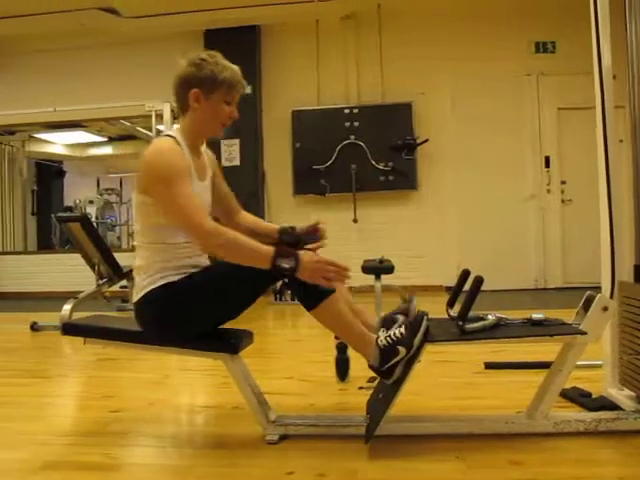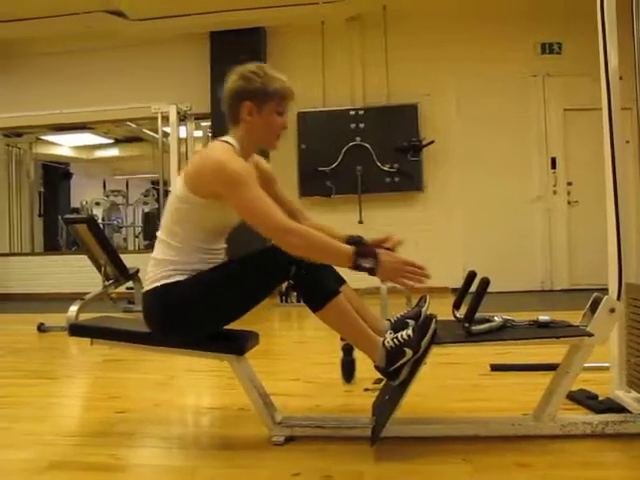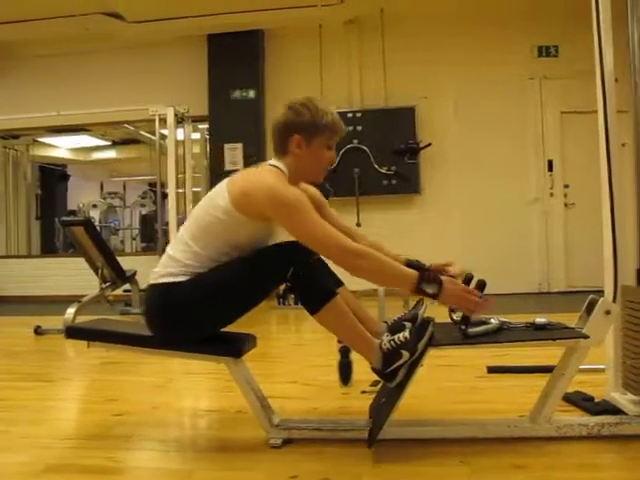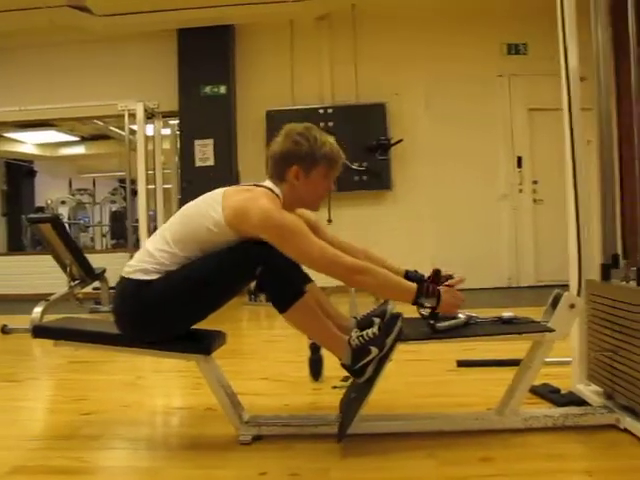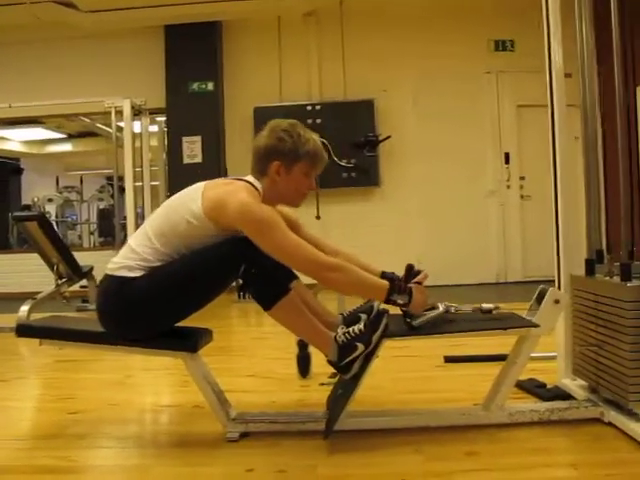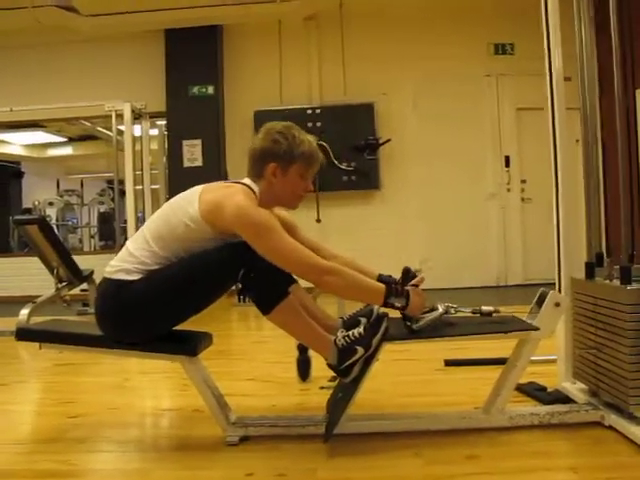
dt=0.2s
person 1, frame 1
left shoulder: (204, 157)
right shoulder: (165, 155)
left elbow: (235, 217)
right elbow: (207, 234)
left wrist: (288, 236)
right wrist: (288, 260)
left hip: (190, 289)
right hip: (163, 303)
left knee: (299, 252)
right knee: (293, 264)
left ankle: (373, 332)
right ankle: (376, 353)
person 1, frame 2
left shoulder: (253, 166)
right shoulder: (222, 162)
left elbow: (301, 219)
right elbow: (286, 234)
left wrist: (362, 245)
right wrist: (369, 261)
left hip: (196, 289)
right hip: (170, 301)
left knee: (307, 255)
right knee: (290, 258)
left ankle: (384, 332)
right ankle: (384, 354)
person 1, frame 3
left shoulder: (300, 190)
right shoulder: (272, 188)
left elbow: (355, 241)
right elbow: (348, 257)
left wrist: (421, 269)
right wrist: (432, 286)
left hip: (196, 293)
right hip: (172, 302)
left knee: (302, 260)
right knee: (293, 261)
left ankle: (381, 335)
right ankle: (380, 357)
person 1, frame 4
left shoulder: (287, 209)
right shoulder: (265, 210)
left elbow: (354, 255)
right elbow: (350, 272)
left wrist: (418, 280)
right wrist: (429, 296)
left hip: (160, 293)
right hip: (141, 302)
left knee: (274, 261)
right knee: (264, 258)
left ankle: (351, 332)
right ankle: (351, 353)
person 1, frame 5
left shoulder: (263, 204)
right shoulder: (244, 203)
left elbow: (330, 254)
right elbow: (323, 270)
left wrist: (392, 280)
right wrist: (399, 294)
left hip: (144, 289)
right hip: (123, 299)
left knee: (261, 259)
right knee: (248, 257)
left ankle: (337, 327)
right ankle: (337, 349)
person 1, frame 6
left shoulder: (265, 210)
right shoulder: (241, 206)
left elbow: (328, 258)
right elbow: (319, 274)
left wrist: (389, 283)
right wrist: (397, 297)
left hip: (142, 295)
right hip: (121, 303)
left knee: (262, 262)
right knee: (246, 261)
left ankle: (336, 331)
right ankle: (337, 352)
